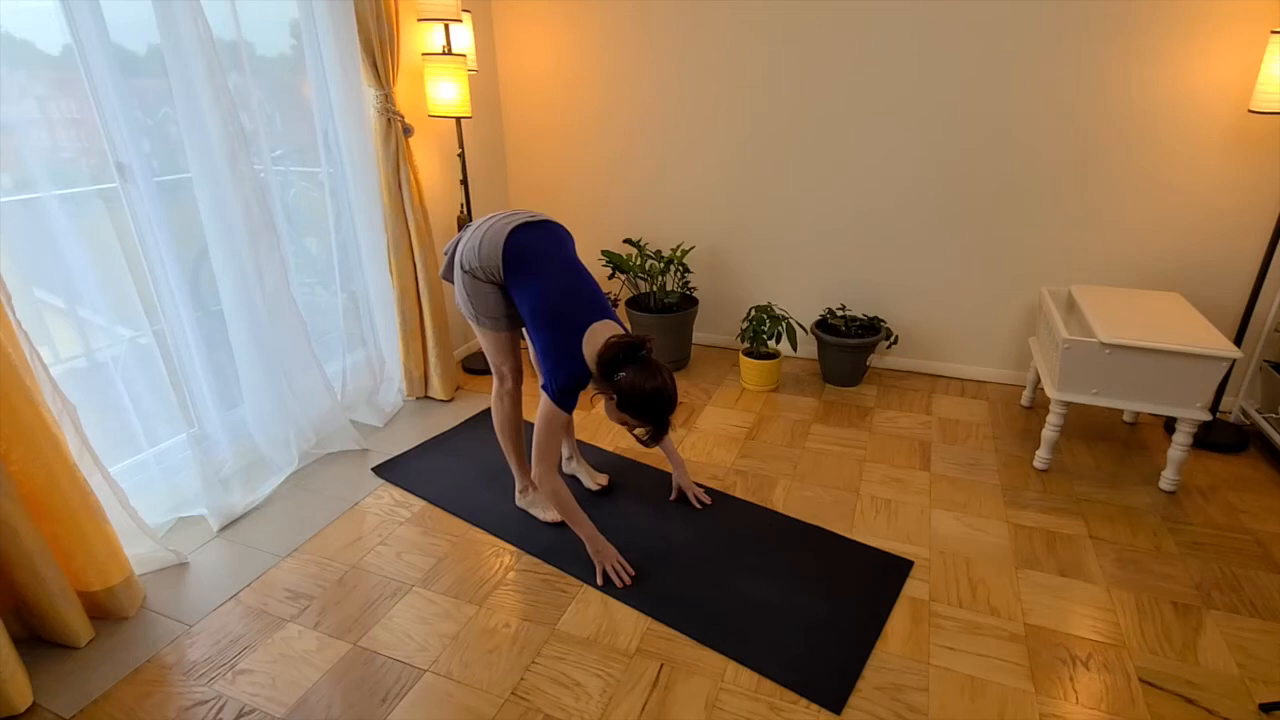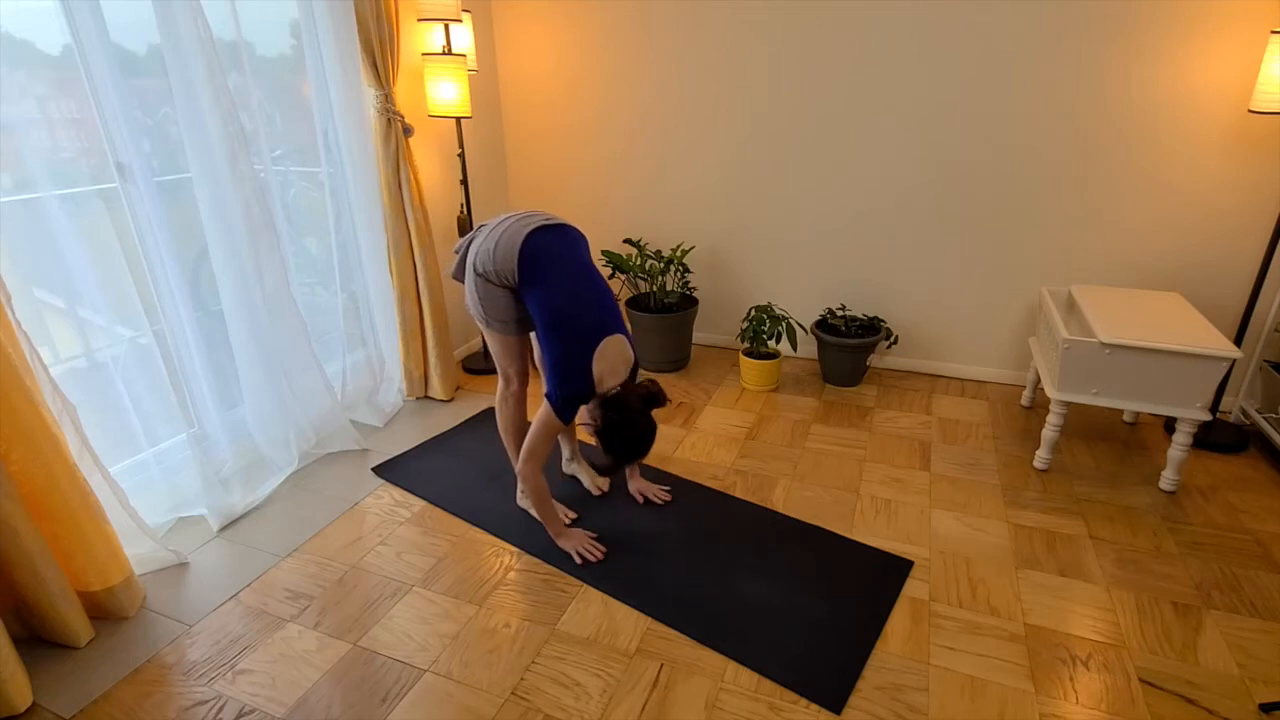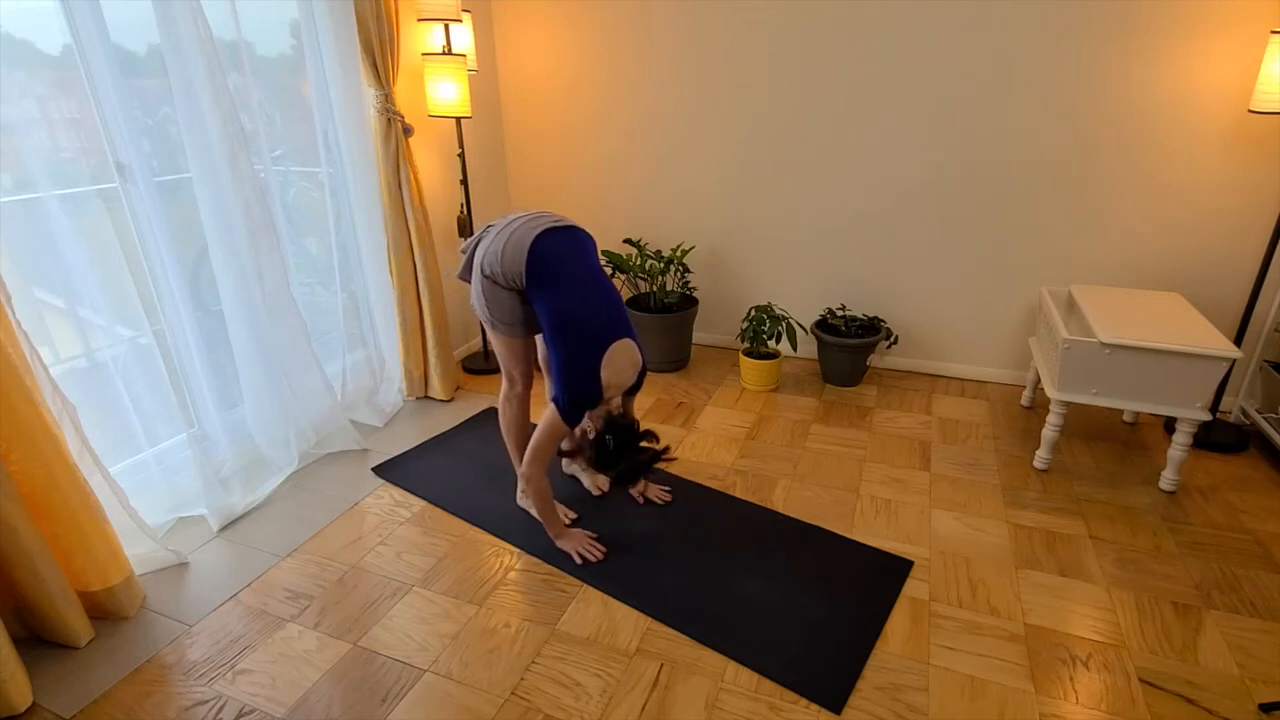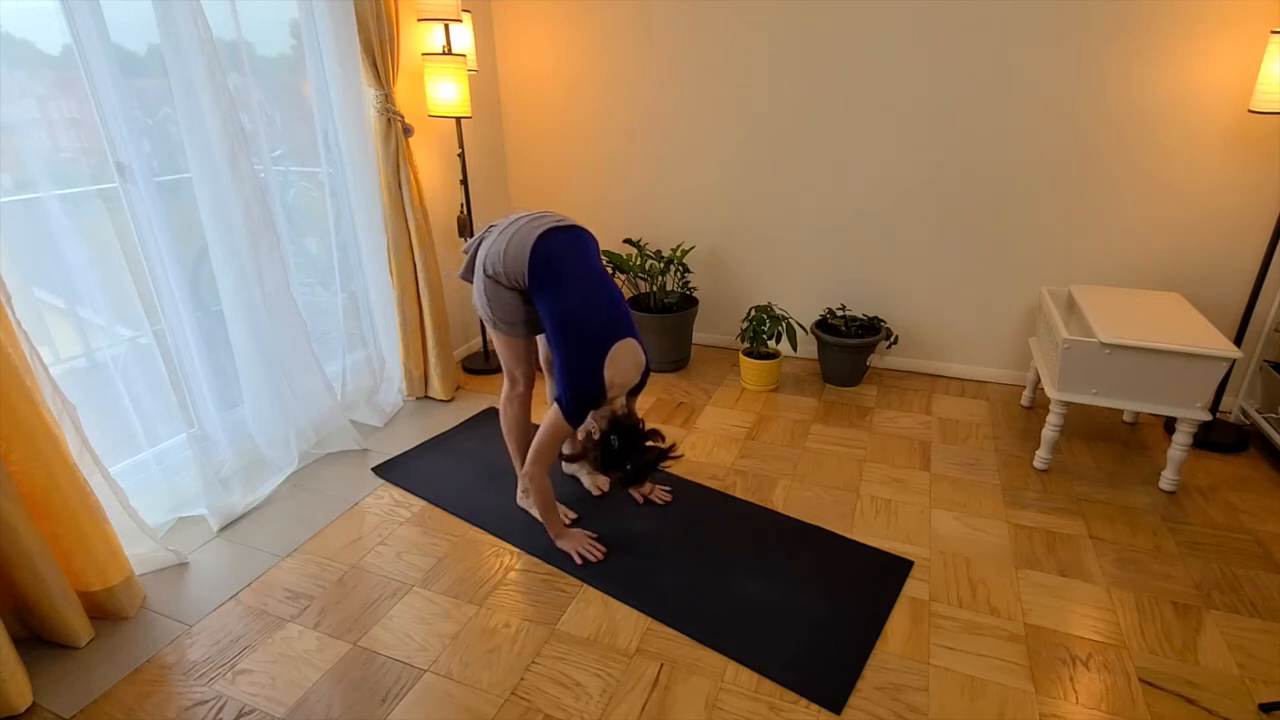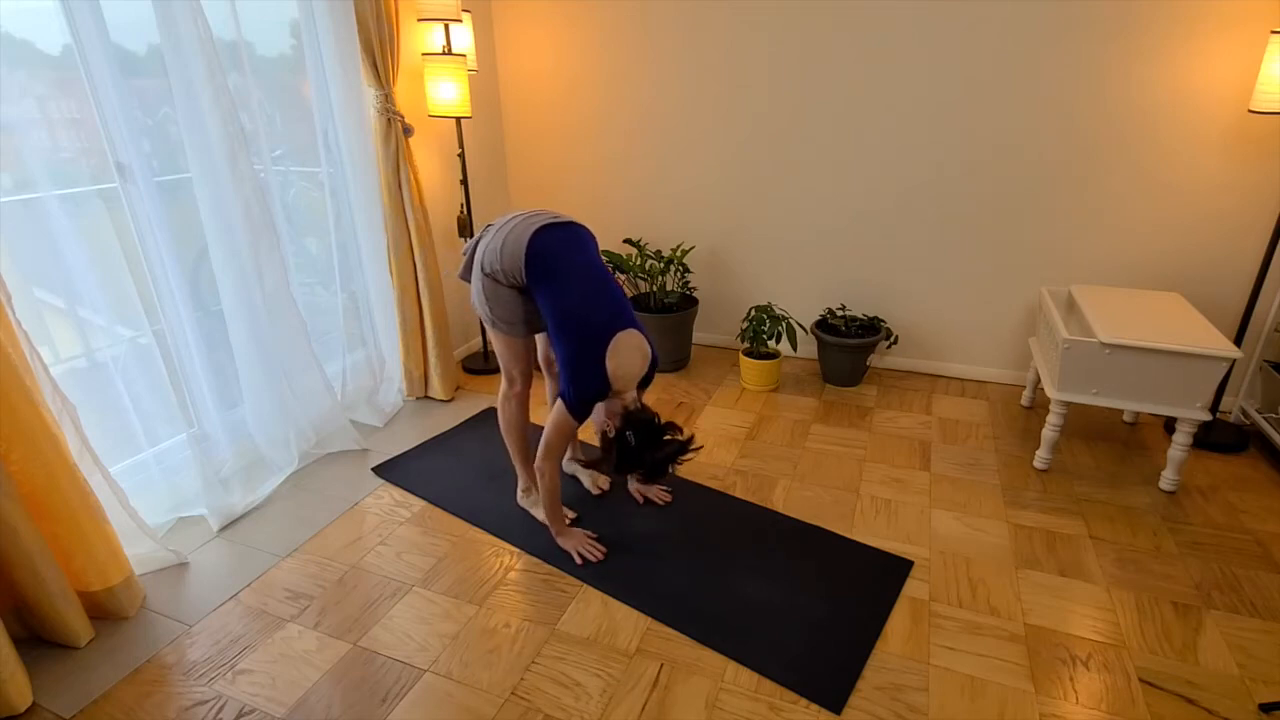
dt=0.7s
person 1, frame 1
left shoulder: (628, 359)
right shoulder: (570, 371)
left elbow: (652, 404)
right elbow: (544, 473)
left wrist: (679, 469)
right wrist: (595, 544)
right hip: (483, 257)
right knee: (509, 378)
left ankle: (572, 457)
right ankle: (523, 490)
person 1, frame 2
left shoulder: (627, 369)
right shoulder: (575, 383)
left elbow: (628, 421)
right elbow: (528, 466)
left wrist: (634, 477)
right wrist: (560, 533)
right hip: (496, 257)
right knee: (515, 379)
left ankle: (572, 458)
right ankle: (524, 493)
person 1, frame 3
left shoulder: (633, 371)
right shoulder: (581, 390)
left elbow: (624, 424)
right elbow: (532, 469)
left wrist: (634, 477)
right wrist: (561, 534)
right hip: (504, 258)
right knee: (518, 381)
left ankle: (573, 460)
right ankle: (523, 493)
person 1, frame 4
left shoulder: (637, 370)
right shoulder: (584, 388)
left elbow: (625, 423)
right elbow: (534, 469)
left wrist: (635, 477)
right wrist: (560, 534)
right hip: (506, 257)
right knee: (520, 382)
left ankle: (573, 459)
right ankle: (524, 492)
person 1, frame 5
left shoulder: (644, 365)
right shoulder: (588, 383)
left elbow: (632, 418)
right elbow: (545, 464)
left wrist: (634, 475)
right wrist: (561, 532)
right hip: (505, 257)
right knee: (518, 380)
left ankle: (572, 458)
right ankle: (526, 489)
